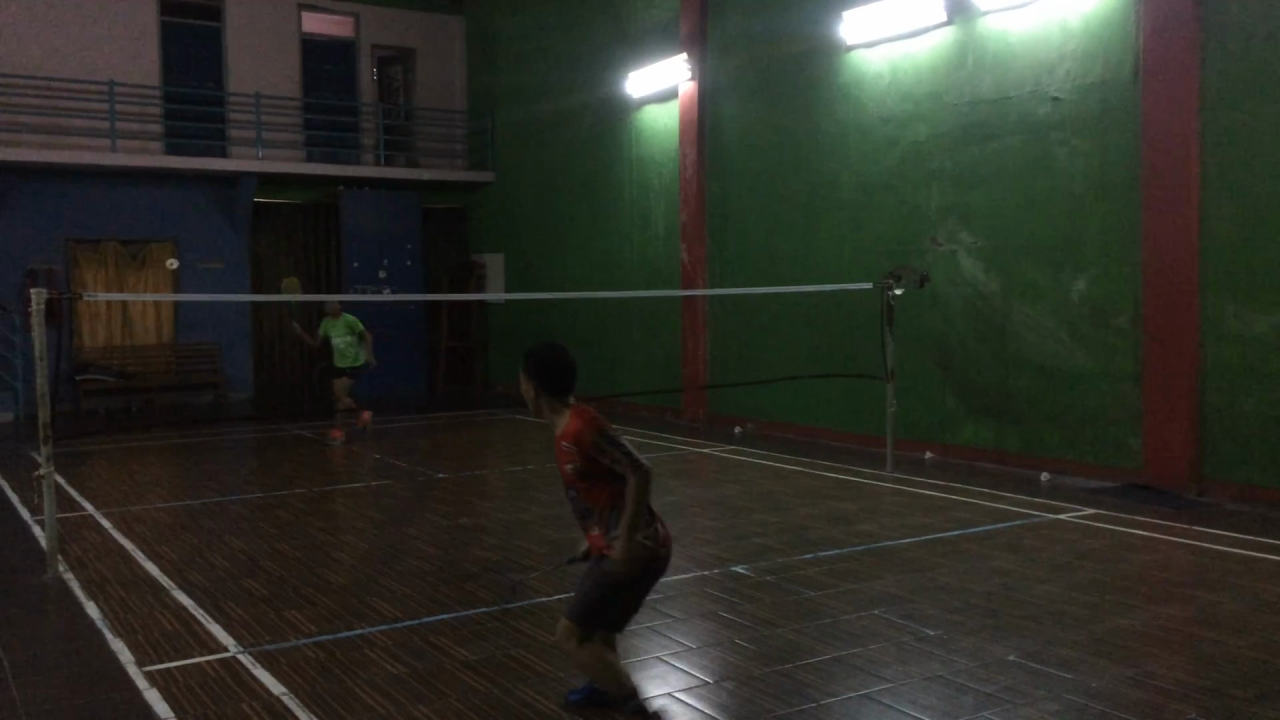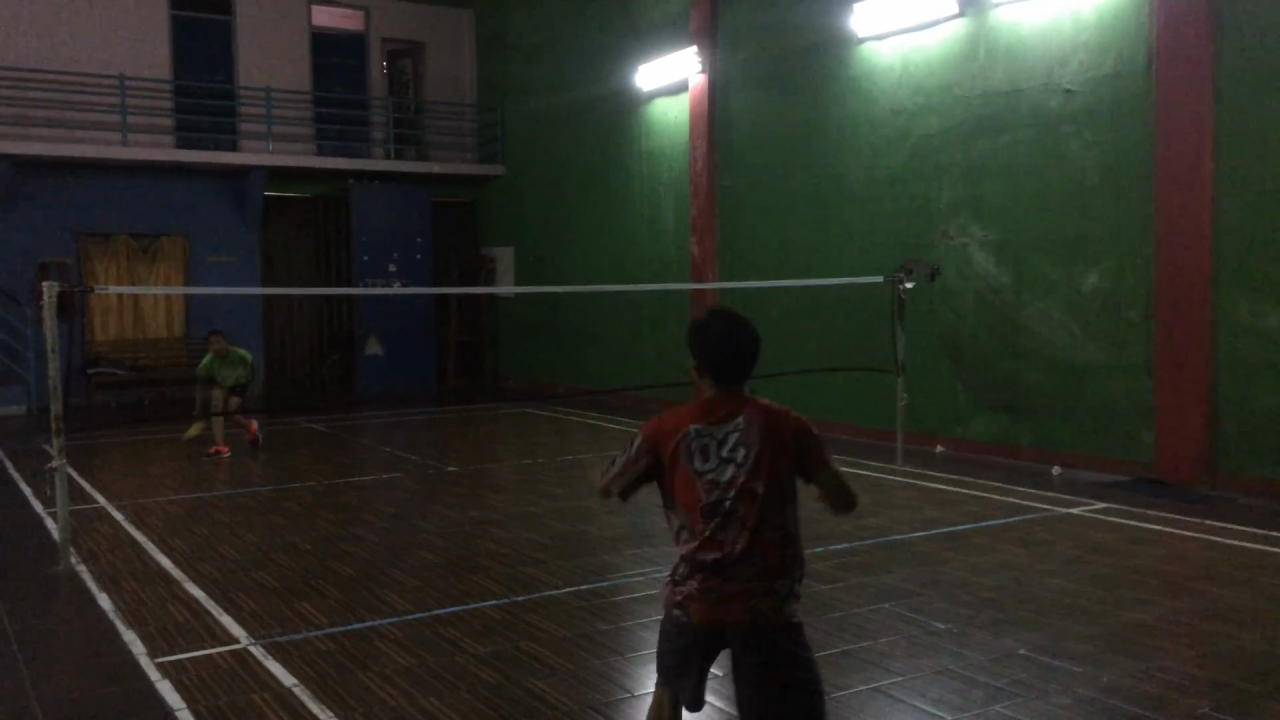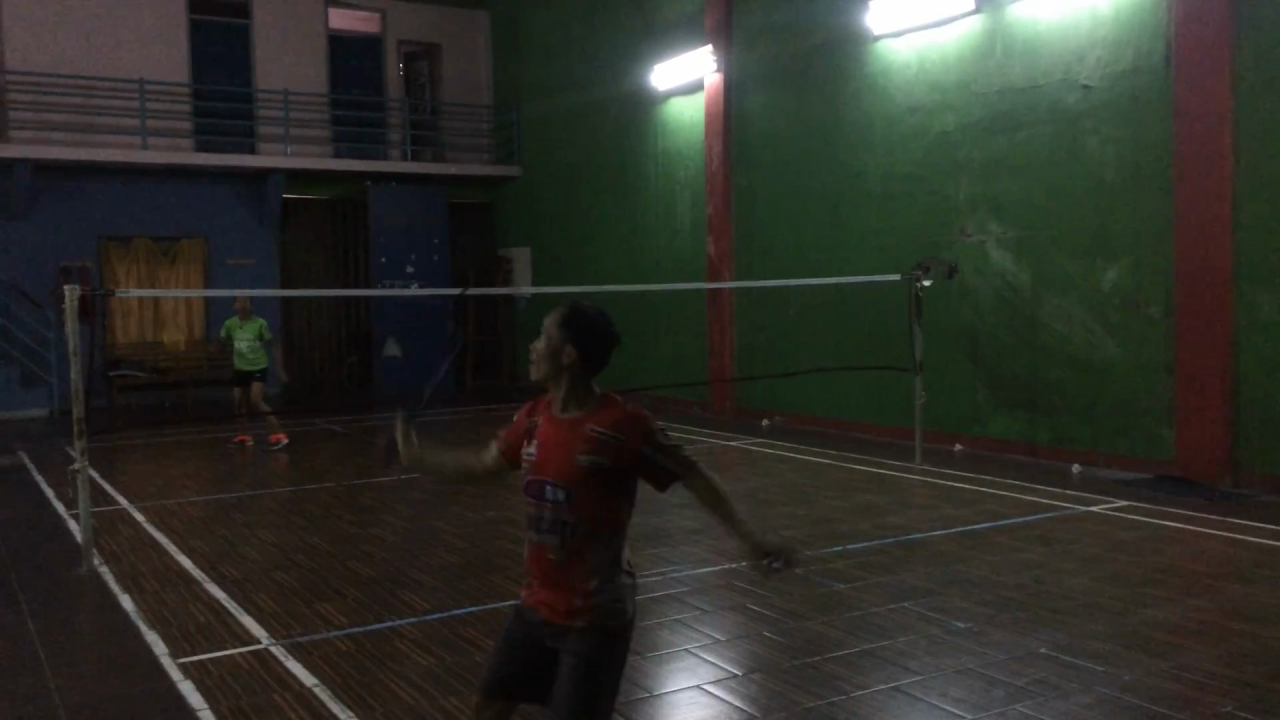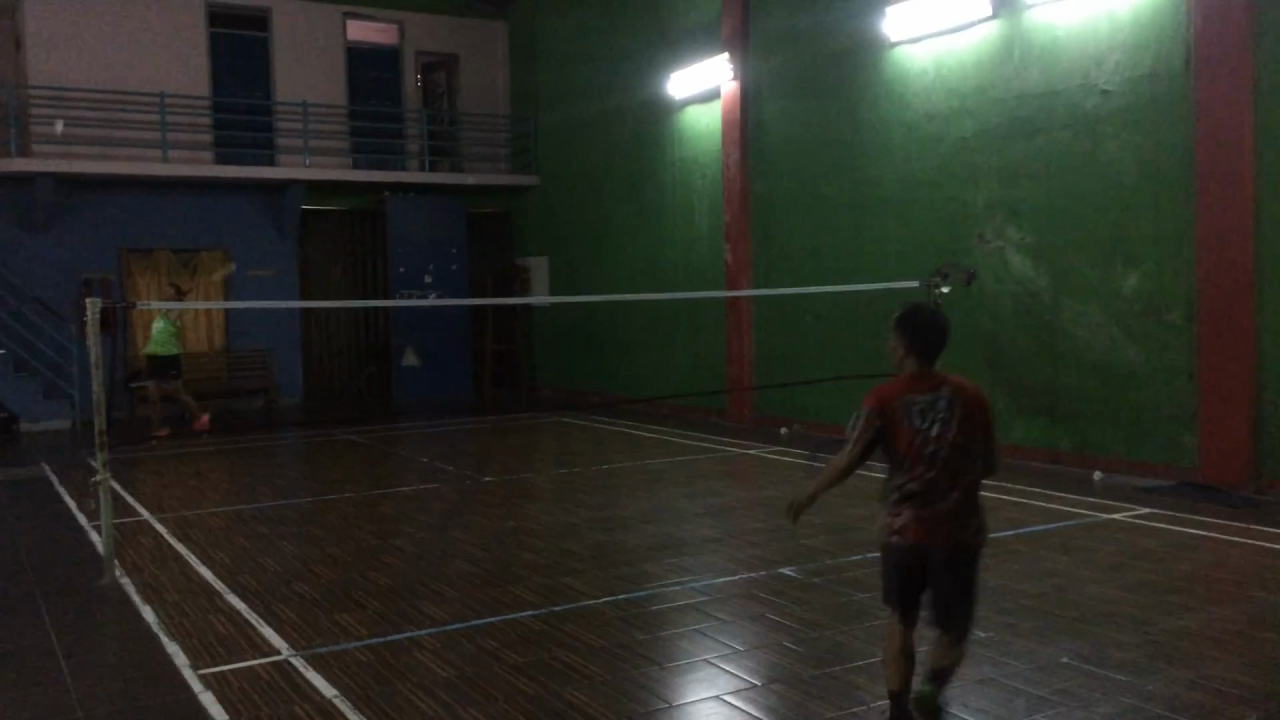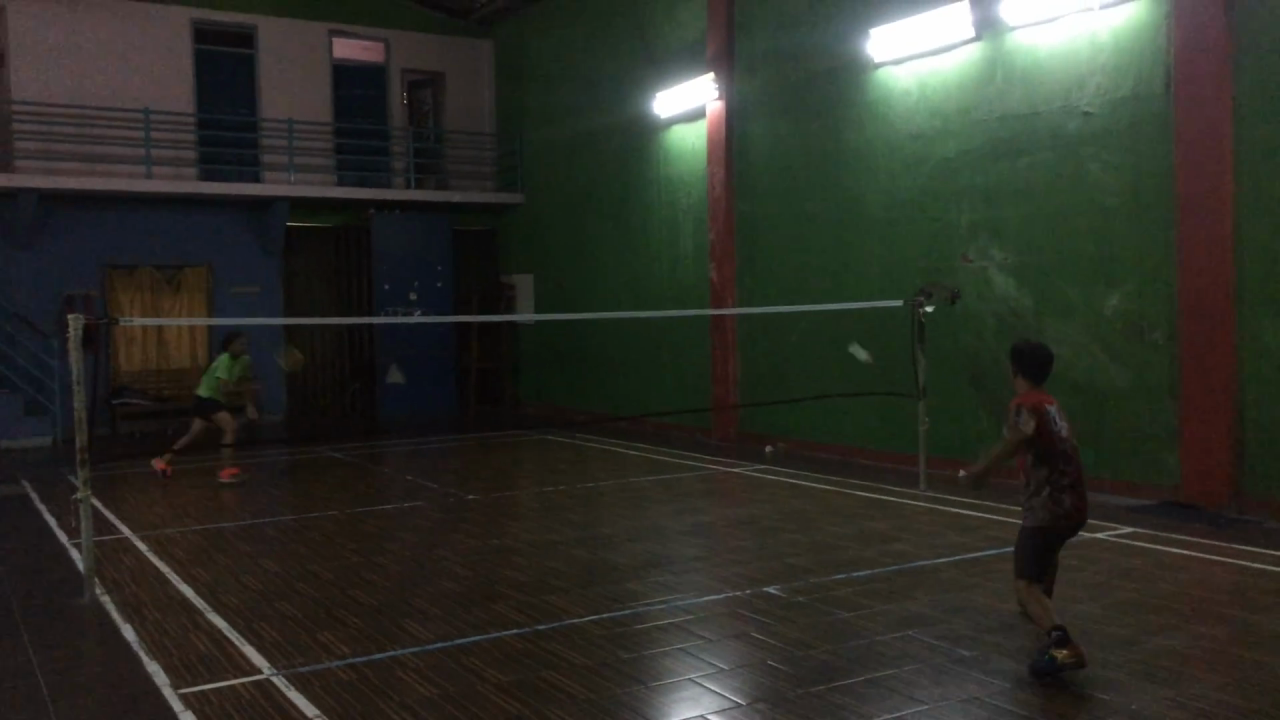
dt=1s
person 1, frame 1
left shoulder: (581, 430)
right shoulder: (570, 430)
left elbow: (639, 473)
left wrist: (628, 539)
right wrist: (597, 542)
left hip: (637, 550)
right hip: (615, 545)
left knee: (571, 634)
right knee: (591, 622)
left ankle: (636, 713)
right ankle: (607, 686)
person 1, frame 2
left shoulder: (666, 430)
right shoulder: (787, 427)
left elbow: (609, 487)
right elbow: (844, 500)
left wrist: (602, 472)
left hip: (691, 598)
right hip: (765, 605)
person 1, frame 3
left shoulder: (621, 426)
right shoulder: (533, 419)
left elbow: (693, 478)
right elbow: (485, 463)
left wrist: (747, 538)
right wrist: (418, 456)
left hip: (597, 613)
right hip: (540, 604)
person 1, frame 4
left shoulder: (883, 400)
right shoulder: (970, 397)
left elbow: (849, 460)
right elbow: (987, 465)
left wrist: (808, 496)
left hip: (904, 529)
right hip: (958, 531)
left knee: (900, 623)
right knee: (952, 632)
person 1, frame 5
left shoulder: (1025, 404)
right shoulder: (1050, 404)
left elbow: (1023, 433)
left wrist: (985, 467)
left hip: (1047, 510)
right hip: (1073, 506)
left knee: (1027, 583)
right knee: (1046, 552)
left ankle: (1063, 645)
right ankle: (1043, 612)
